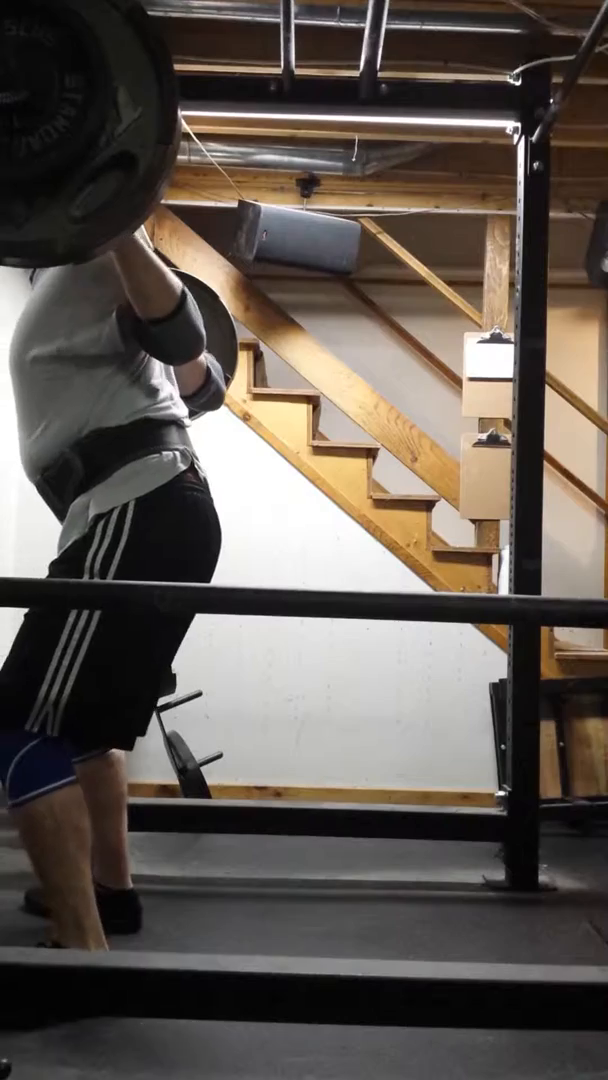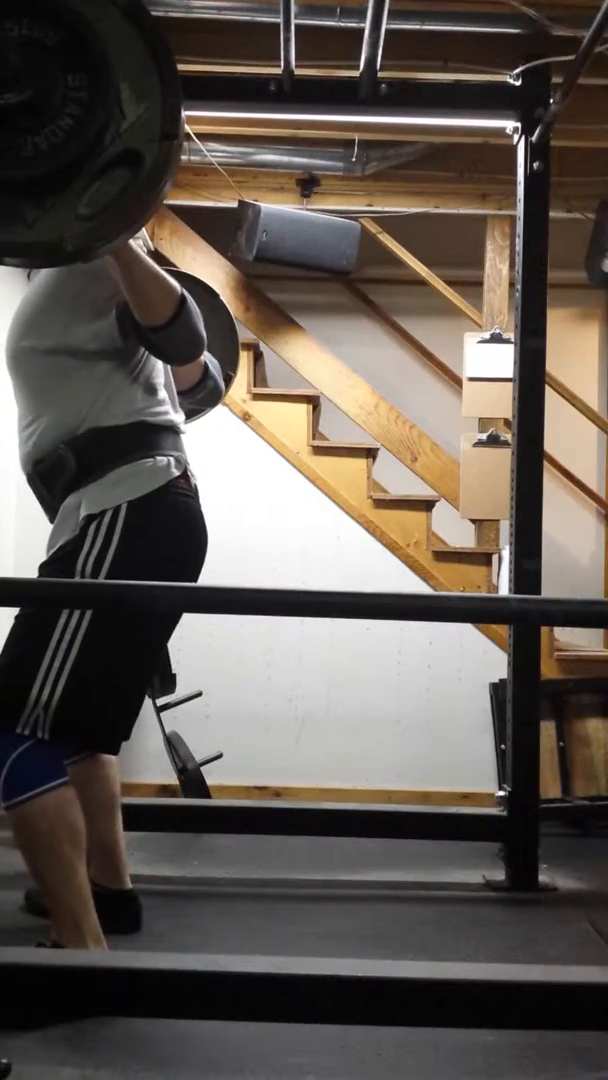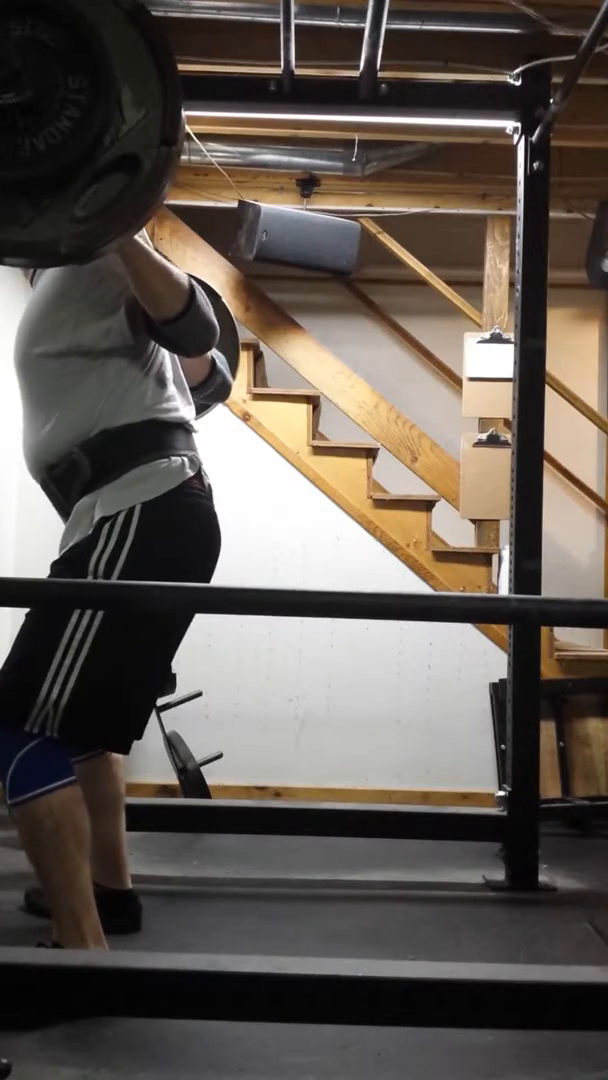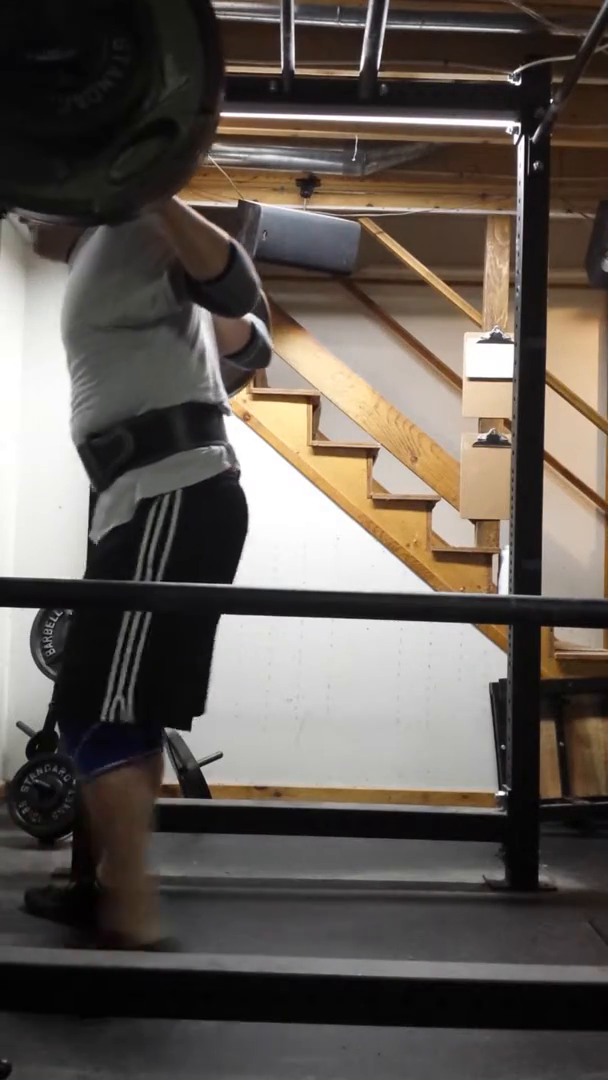
dt=0.7s
person 1, frame 1
left shoulder: (81, 266)
right shoulder: (83, 278)
left elbow: (176, 331)
right elbow: (201, 380)
left hip: (138, 518)
right hip: (153, 517)
right knee: (79, 716)
left ankle: (82, 948)
right ankle: (109, 888)
person 1, frame 2
left shoulder: (79, 266)
right shoulder: (78, 279)
left elbow: (179, 332)
right elbow: (198, 378)
left hip: (128, 519)
right hip: (139, 519)
right knee: (65, 718)
left ankle: (81, 948)
right ankle: (108, 889)
person 1, frame 3
left shoulder: (83, 261)
right shoulder: (73, 278)
left elbow: (192, 327)
right elbow: (206, 374)
left hip: (141, 519)
right hip: (146, 519)
right knee: (72, 715)
left ankle: (81, 947)
right ankle: (108, 889)
person 1, frame 4
left shoulder: (123, 233)
right shoulder: (115, 259)
left elbow: (233, 285)
right elbow: (248, 342)
left hip: (173, 501)
right hip: (160, 503)
left knee: (102, 717)
right knee: (118, 712)
left ankle: (133, 931)
right ankle: (113, 886)
